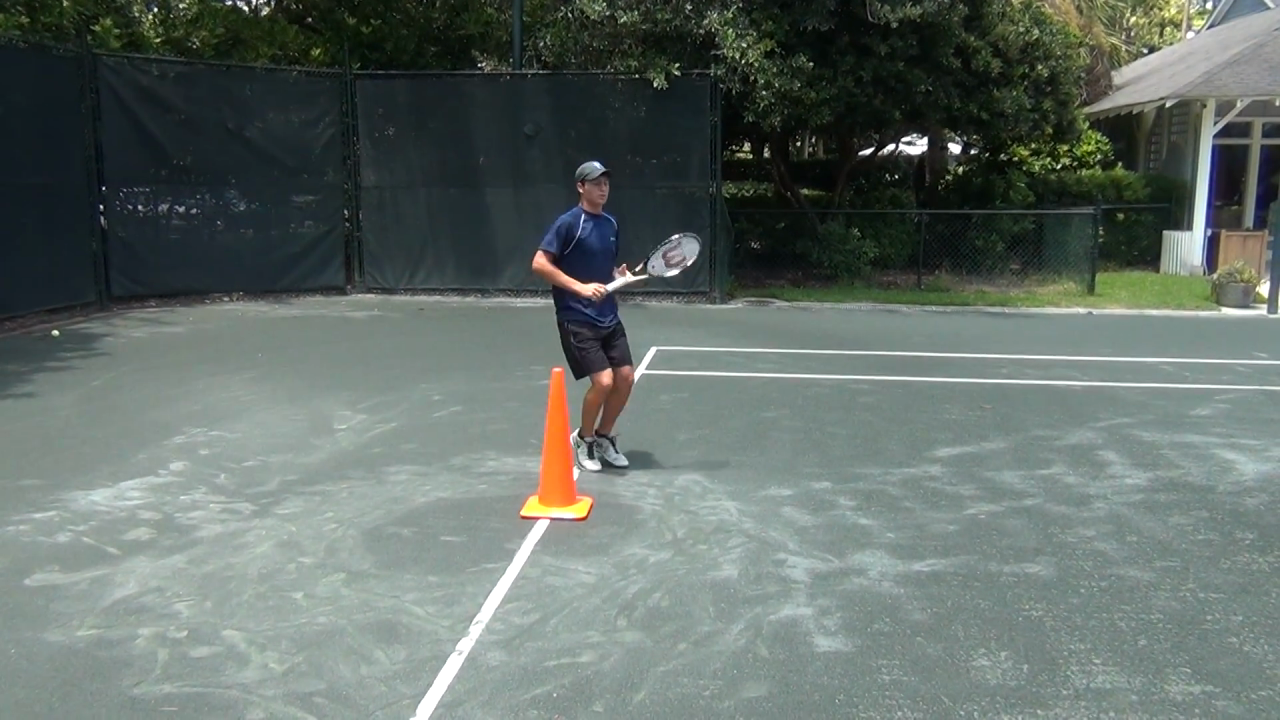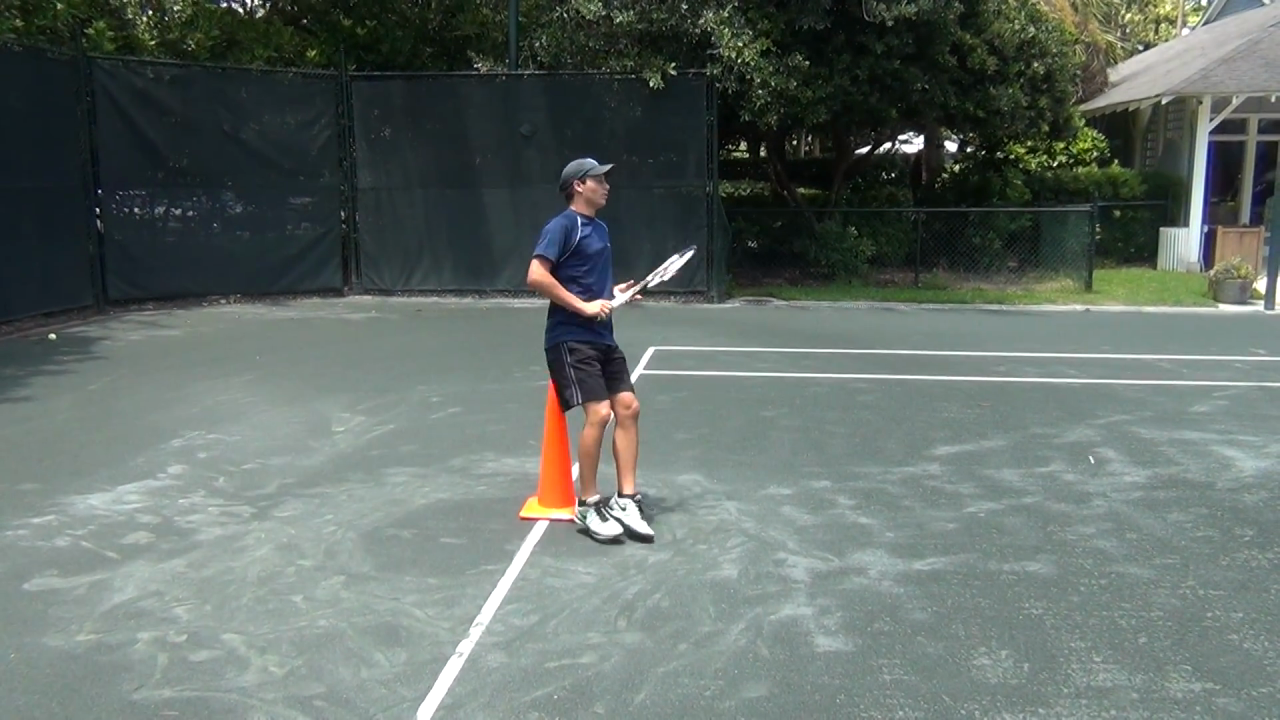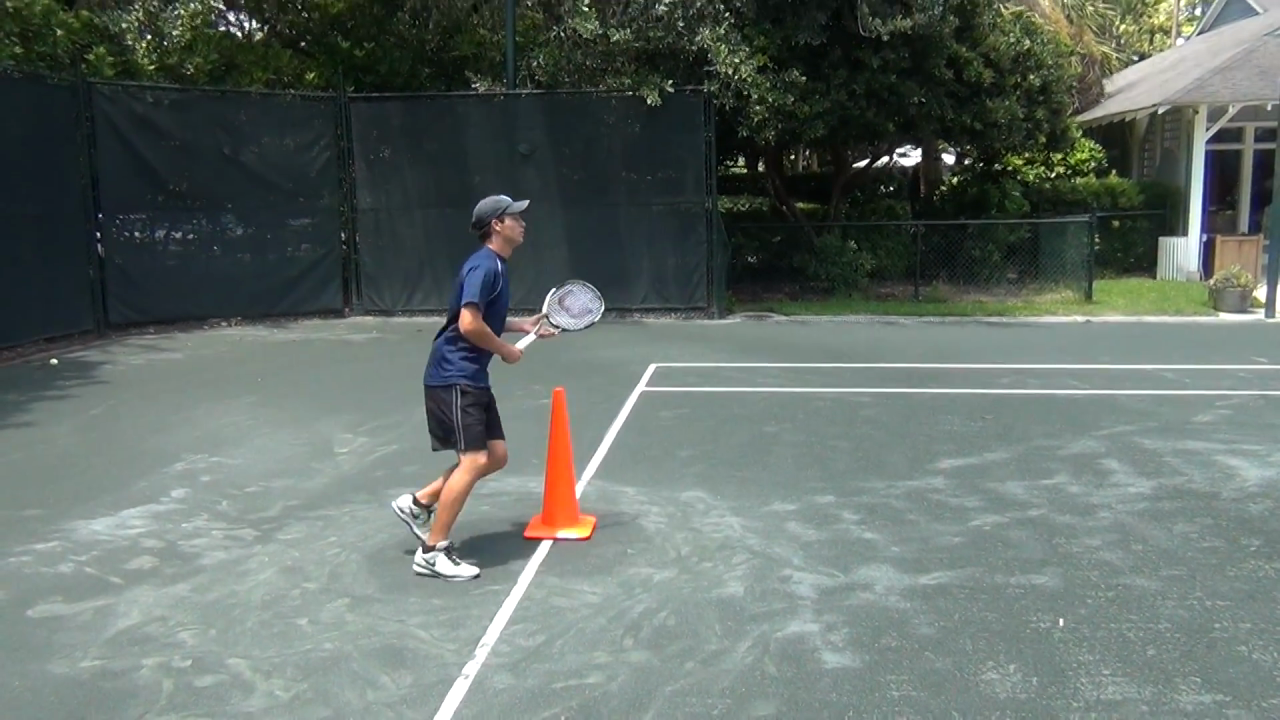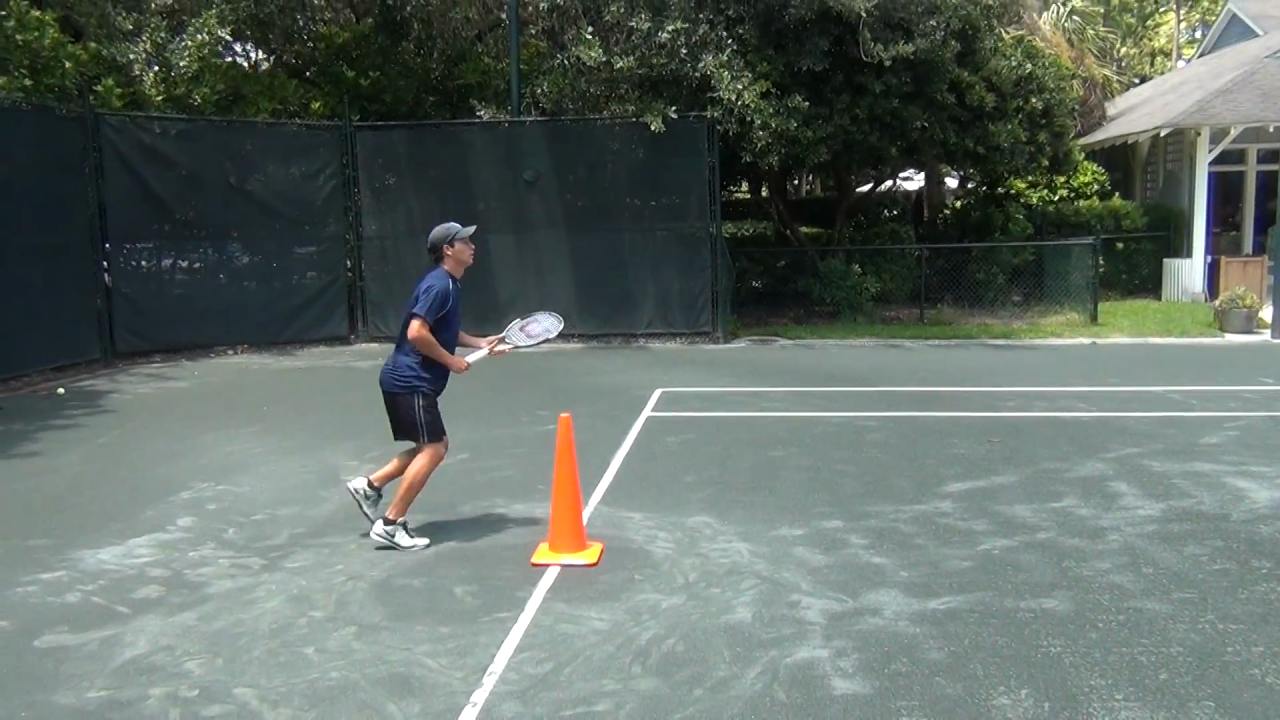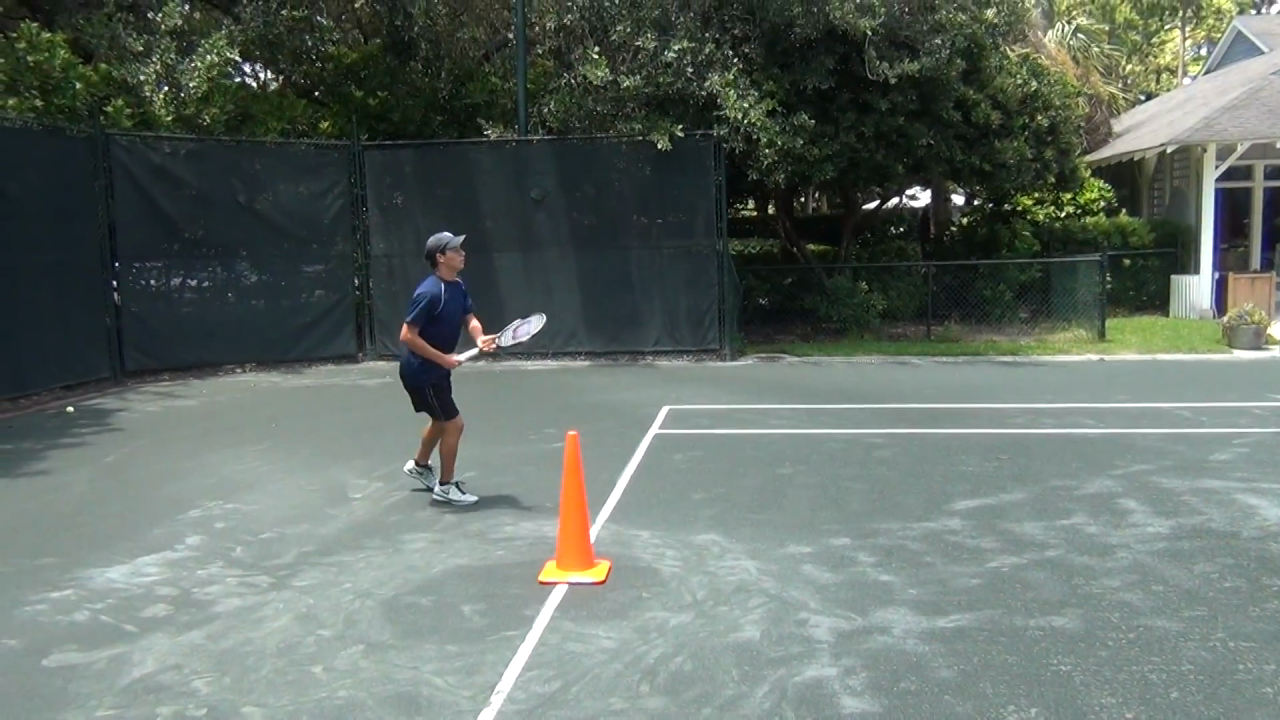
dt=0.5s
person 1, frame 1
left shoulder: (610, 224)
right shoulder: (567, 223)
right elbow: (540, 265)
left wrist: (619, 274)
right wrist: (581, 288)
left hip: (607, 316)
right hip: (576, 320)
left knee: (625, 377)
right knee: (603, 381)
left ankle: (603, 435)
right ankle: (584, 439)
person 1, frame 2
left shoulder: (600, 228)
right shoulder: (561, 227)
right elbow: (536, 276)
left wrist: (615, 291)
right wrist: (582, 306)
left hip: (602, 337)
right hip: (570, 338)
left knee: (629, 409)
right knee: (599, 414)
left ankle: (625, 500)
right ankle: (588, 504)
person 1, frame 3
left shoulder: (497, 265)
right shoulder: (484, 267)
right elbow: (469, 325)
left wrist: (526, 325)
right wrist: (506, 351)
left hip: (468, 377)
right hip: (455, 377)
left knee: (496, 455)
right knee: (477, 459)
left ankle: (418, 504)
right ankle: (432, 551)
person 1, frame 4
left shoulder: (453, 285)
right shoulder: (438, 284)
left elbow: (448, 332)
right elbow: (417, 333)
left wrist: (481, 343)
right wrist: (451, 361)
left hip: (406, 379)
right hip: (411, 381)
left knee: (431, 448)
right knee: (433, 451)
left ankle: (369, 485)
right ankle: (391, 523)
person 1, frame 5
left shoulder: (459, 287)
right shoulder: (428, 293)
left elbow: (470, 318)
right elbow: (406, 336)
left wrist: (481, 338)
right wrist: (444, 358)
left hip: (437, 368)
right hip: (422, 371)
left knee: (442, 420)
right knee: (455, 424)
left ankle: (419, 465)
right ankle: (446, 485)
